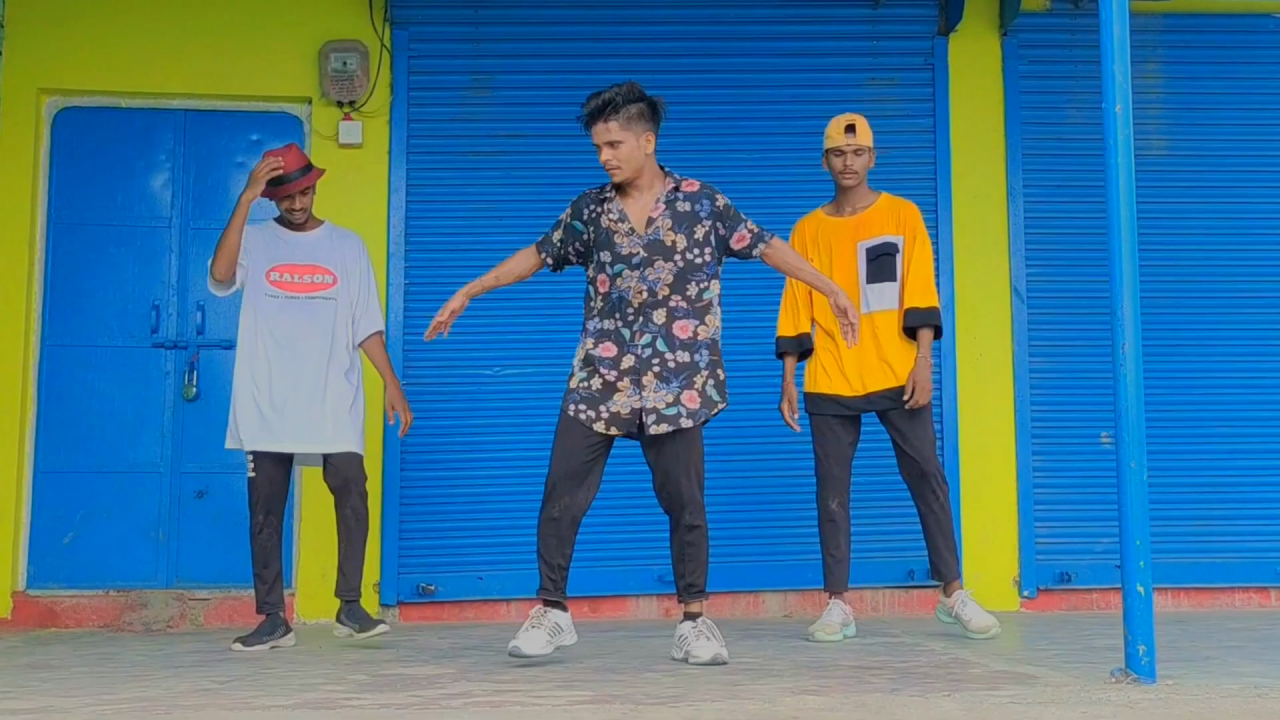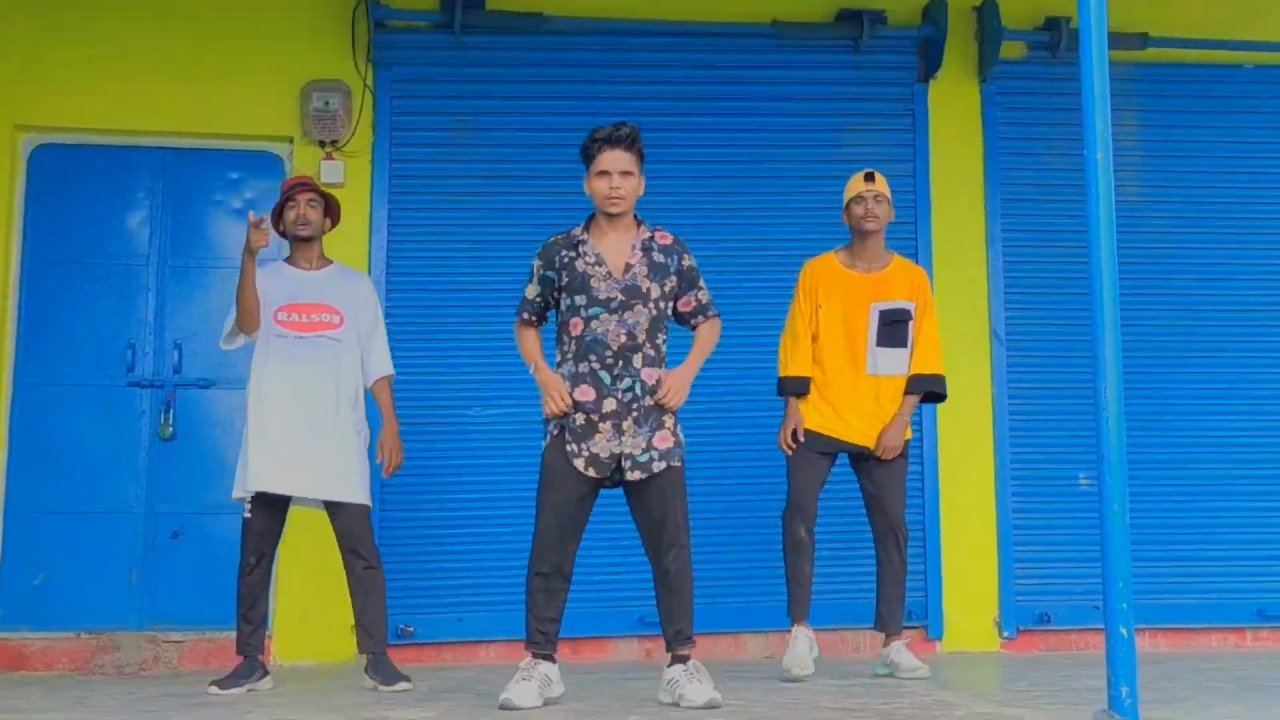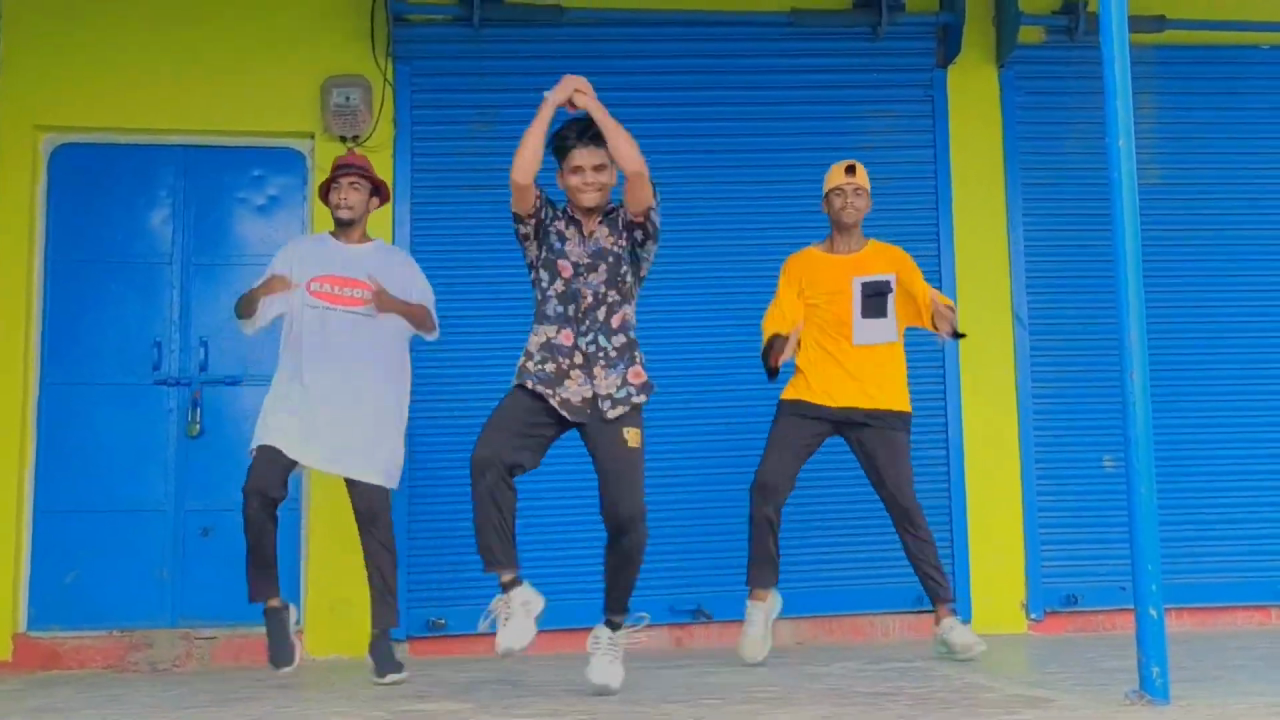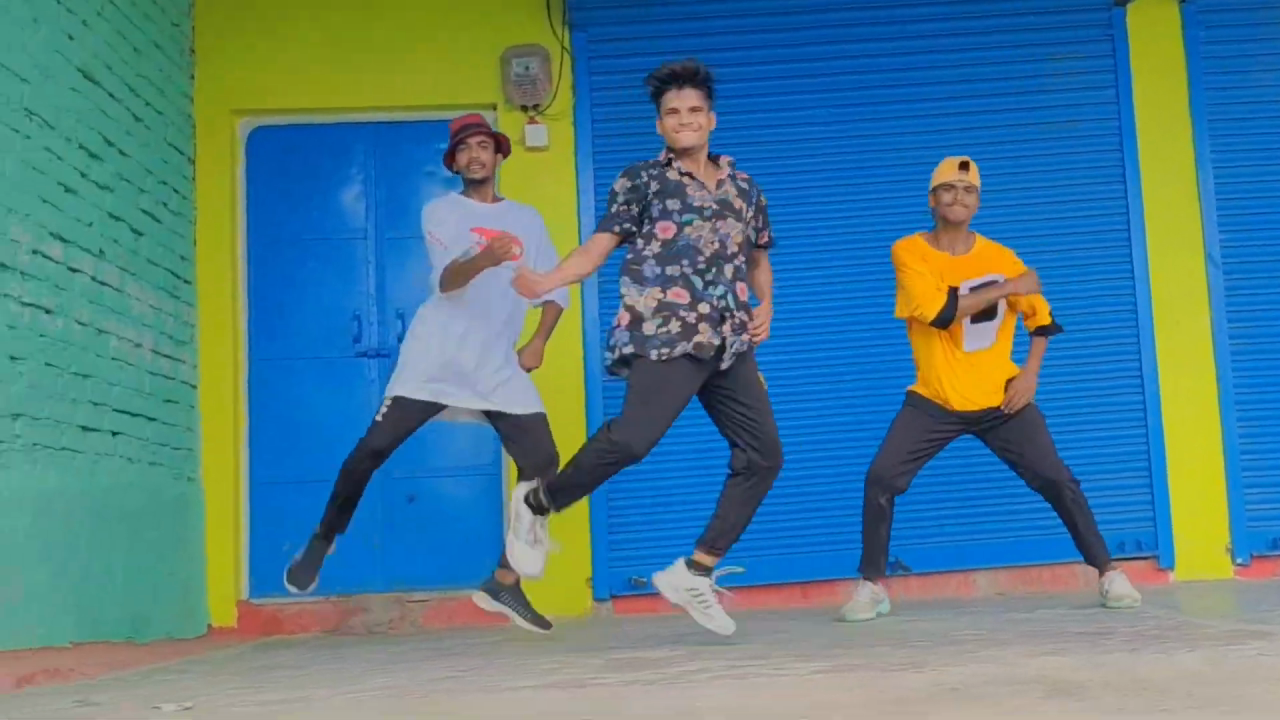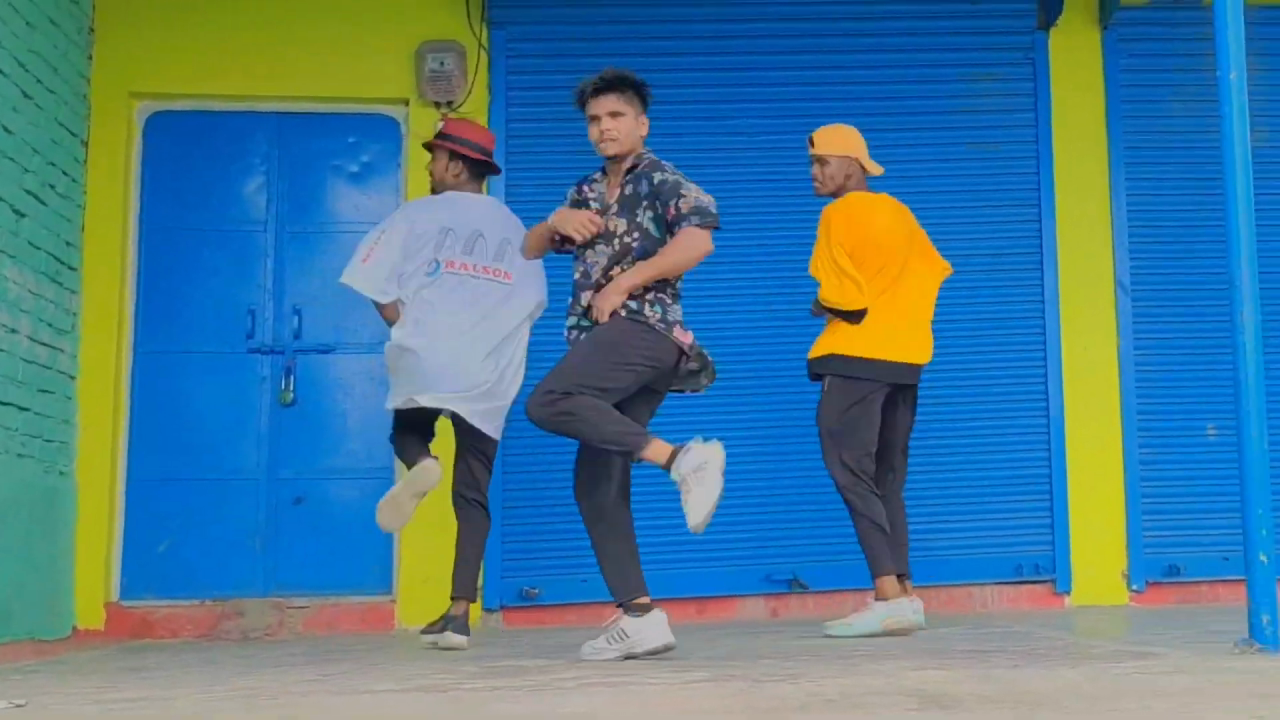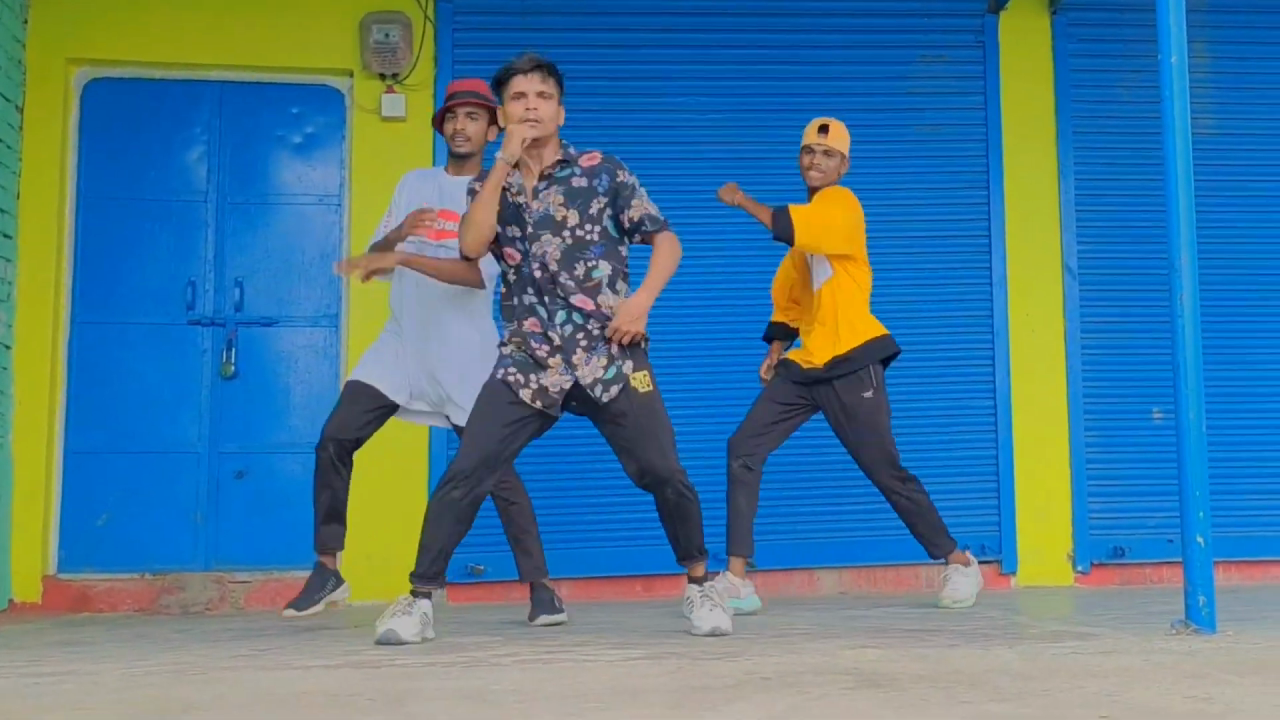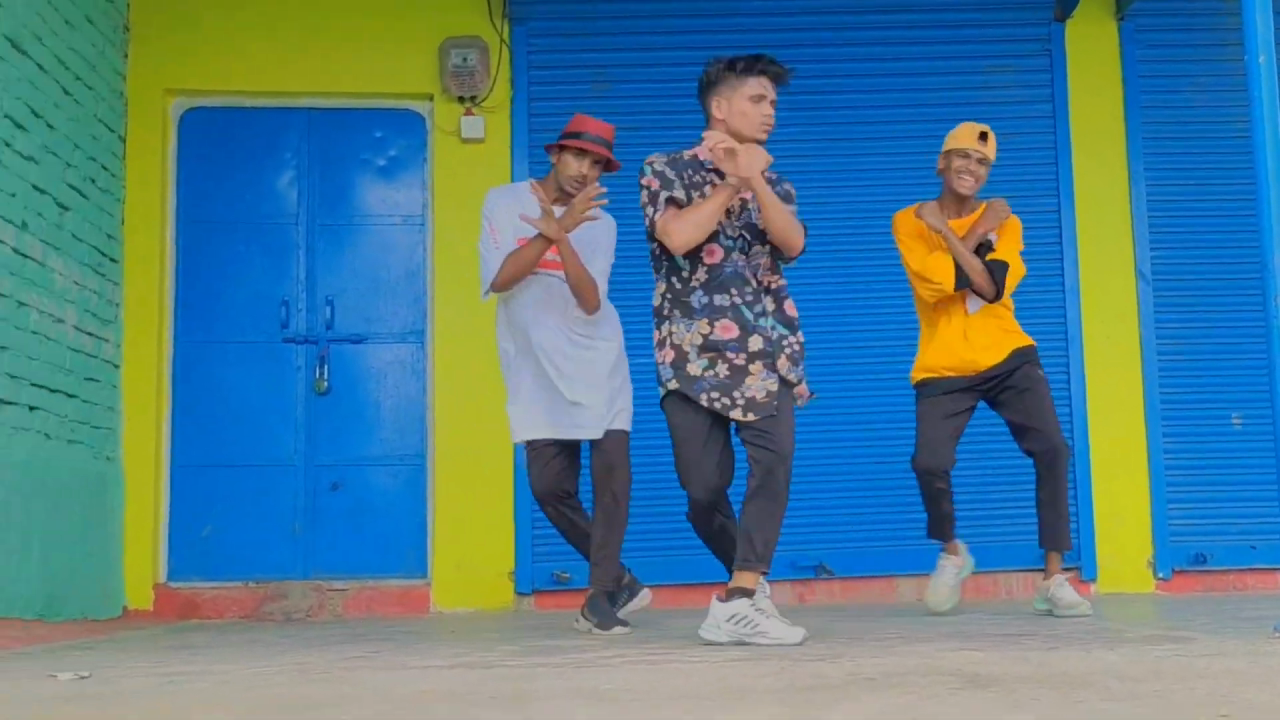
dt=0.7s
person 1, frame 1
left shoulder: (702, 202)
right shoulder: (589, 208)
left elbow: (766, 246)
right elbow: (537, 256)
left wrist: (832, 292)
right wrist: (465, 294)
left hip: (674, 380)
right hip: (598, 379)
left knee: (685, 503)
right knee: (563, 492)
left ankle: (693, 620)
right ankle: (551, 612)
person 1, frame 2
left shoulder: (669, 251)
right shoulder: (557, 252)
left elbow: (708, 320)
right elbow: (527, 323)
left wrist: (687, 370)
right wrist: (543, 374)
left hip: (650, 424)
right hip: (577, 424)
left knee: (670, 546)
right knee: (552, 546)
left ankle: (681, 666)
right ankle: (540, 664)
person 1, frame 3
left shoulder: (636, 220)
right shoulder: (542, 222)
left elbow: (640, 178)
right elbow: (519, 176)
left wrist: (595, 107)
right wrist: (553, 102)
left hip: (615, 383)
right hip: (547, 375)
left knee: (626, 512)
right knee: (488, 464)
left ankle: (611, 629)
right ankle: (512, 590)
person 1, frame 4
left shoulder: (746, 187)
right shoulder: (645, 180)
left elbow: (759, 259)
right elbow: (600, 243)
left wrist: (764, 305)
right wrist: (550, 280)
left hip: (730, 344)
right hip: (668, 337)
left knee: (763, 456)
right knee: (632, 439)
left ankle: (694, 573)
right ankle: (537, 504)
person 1, frame 5
left shoulder: (657, 177)
right shoulder: (589, 192)
left elbow: (699, 235)
right elbow: (532, 248)
left wrist: (626, 281)
right wrist: (564, 224)
left hip: (643, 333)
right hip: (599, 346)
left knee: (547, 405)
right knee: (599, 484)
left ankle: (683, 458)
right ankle: (639, 617)
person 1, frame 6
left shoulder: (600, 171)
right shoulder: (493, 182)
left elbow: (666, 241)
right elbow: (472, 246)
left wrist: (641, 300)
right wrist: (502, 165)
left hip: (607, 352)
right hip: (529, 357)
left knee: (662, 472)
right knee: (467, 472)
left ankle: (700, 584)
right ankle: (418, 599)
person 1, frame 7
left shoulder: (775, 180)
right shoulder: (667, 170)
left elbow: (792, 240)
right elbow: (678, 240)
left wrist: (751, 176)
right wrist: (729, 181)
left hip: (766, 347)
right hip: (692, 349)
left knee: (773, 459)
right knee: (704, 490)
left ankle: (740, 600)
right ankle: (747, 586)
person 2, frame 1
left shoulder: (347, 245)
right shoulder: (253, 239)
left elbow: (366, 324)
right elbow: (220, 276)
left wrist: (391, 383)
right wrist: (248, 193)
left hip: (332, 401)
right hip: (266, 401)
left knee: (351, 494)
right knee: (264, 507)
left ankle: (349, 606)
right ankle: (273, 618)
person 2, frame 2
left shoulder: (356, 285)
right shoulder: (263, 279)
left elbow: (376, 363)
right elbow: (246, 328)
left wrist: (390, 425)
right wrist: (249, 253)
left hip: (339, 442)
right hip: (273, 440)
left knee: (361, 548)
right knee: (255, 550)
left ankle: (377, 658)
right ankle: (251, 661)
person 2, frame 3
left shoulder: (397, 262)
right shoulder: (302, 255)
left elbow: (428, 323)
right elbow: (246, 313)
left wrist: (393, 302)
right wrist: (260, 292)
left hip: (367, 413)
right hip: (299, 405)
left knee: (373, 522)
right knee: (259, 492)
left ankle: (382, 638)
right ankle: (273, 607)
person 2, frame 4
left shoulder: (528, 219)
right shoulder: (441, 210)
left elbow: (554, 293)
right elbow: (447, 280)
left wrist: (539, 341)
right wrist: (485, 259)
left hip: (500, 367)
right hip: (436, 354)
left knee: (540, 462)
right knee: (374, 446)
left ankle: (505, 583)
right ankle: (324, 539)
person 2, frame 5
left shoulder: (419, 213)
right shoulder: (514, 227)
left elbow: (372, 286)
right elbow: (533, 302)
left wrist: (396, 319)
left hip: (427, 360)
right hip: (490, 373)
left knee: (410, 435)
right knee: (472, 489)
left ankle: (416, 471)
right ankle: (456, 612)
person 2, frame 6
right shoulder: (413, 184)
left elbow: (480, 275)
right elbow: (374, 258)
left wrist: (400, 257)
right wrist: (396, 233)
left hip: (468, 357)
right hip: (400, 347)
left knee: (496, 472)
right knee: (334, 440)
left ankle: (539, 586)
right ankle: (326, 569)
person 2, frame 7
left shoulder: (599, 225)
right shoulder: (503, 202)
left elbow: (592, 305)
right elbow: (496, 283)
left wrist: (559, 236)
right wrist: (544, 235)
left hip: (595, 364)
right hip: (535, 371)
left knee: (613, 473)
right knee: (549, 486)
left ankle: (599, 599)
right ankle: (616, 582)
person 3, frame 1
left shoulder: (903, 214)
right shoulder: (808, 229)
left elbow: (921, 293)
right elbow: (797, 308)
left wrist: (922, 362)
right wrist: (788, 378)
left hip: (900, 374)
right hip: (831, 381)
left knee: (928, 479)
right knee: (833, 489)
left ankle: (954, 597)
right ankle: (838, 603)
person 3, frame 2
left shoulder: (912, 278)
right shoulder: (817, 272)
left elbow: (924, 355)
right elbow: (797, 344)
left wrist: (902, 419)
right wrist: (792, 410)
left hip: (884, 428)
right hip: (820, 421)
left knee: (892, 529)
right knee: (798, 513)
left ankle: (893, 644)
right ankle: (801, 632)
person 3, frame 3
left shoulder: (893, 260)
right shoulder: (801, 264)
left elbow: (928, 305)
right elbow: (781, 322)
left wrist: (942, 314)
right wrist: (779, 350)
left hip: (879, 405)
right hip: (812, 399)
left knee: (905, 507)
right knee: (767, 488)
left ankle: (945, 617)
right ankle: (762, 596)
person 3, frame 4
left shoulder: (1000, 258)
right shoulder: (909, 252)
left elbow: (1041, 318)
right elbow: (942, 312)
left wrist: (1030, 376)
right wrist: (1006, 290)
left hip: (1000, 397)
right hip: (935, 402)
left knee: (1057, 481)
right knee: (882, 479)
left ankle: (1108, 572)
right ankle: (872, 584)
person 3, frame 5
left shoulder: (838, 214)
right shoulder: (898, 215)
left elbow: (839, 301)
right elbow: (937, 274)
left wrist: (834, 306)
left hip: (854, 360)
right hip: (907, 360)
left knee: (846, 468)
right knee: (885, 479)
left ankle: (891, 597)
right ankle: (900, 596)
person 3, frame 6
left shoulder: (840, 202)
right shoulder: (802, 219)
left elbow: (790, 228)
left wrist: (742, 201)
right wrist: (774, 352)
left hip: (852, 362)
right hip: (804, 368)
left knee: (884, 471)
right knee: (742, 452)
left ankle: (956, 562)
right ankle: (736, 581)
person 3, frame 7
left shoulder: (1006, 225)
right shoulder: (909, 220)
left elbow: (996, 288)
right elbow: (943, 282)
left wrist: (949, 233)
right wrist: (975, 233)
left hip: (1008, 356)
right hip: (943, 367)
left knee: (1050, 448)
right knee: (929, 463)
left ankle: (1053, 578)
right ankle: (950, 551)
